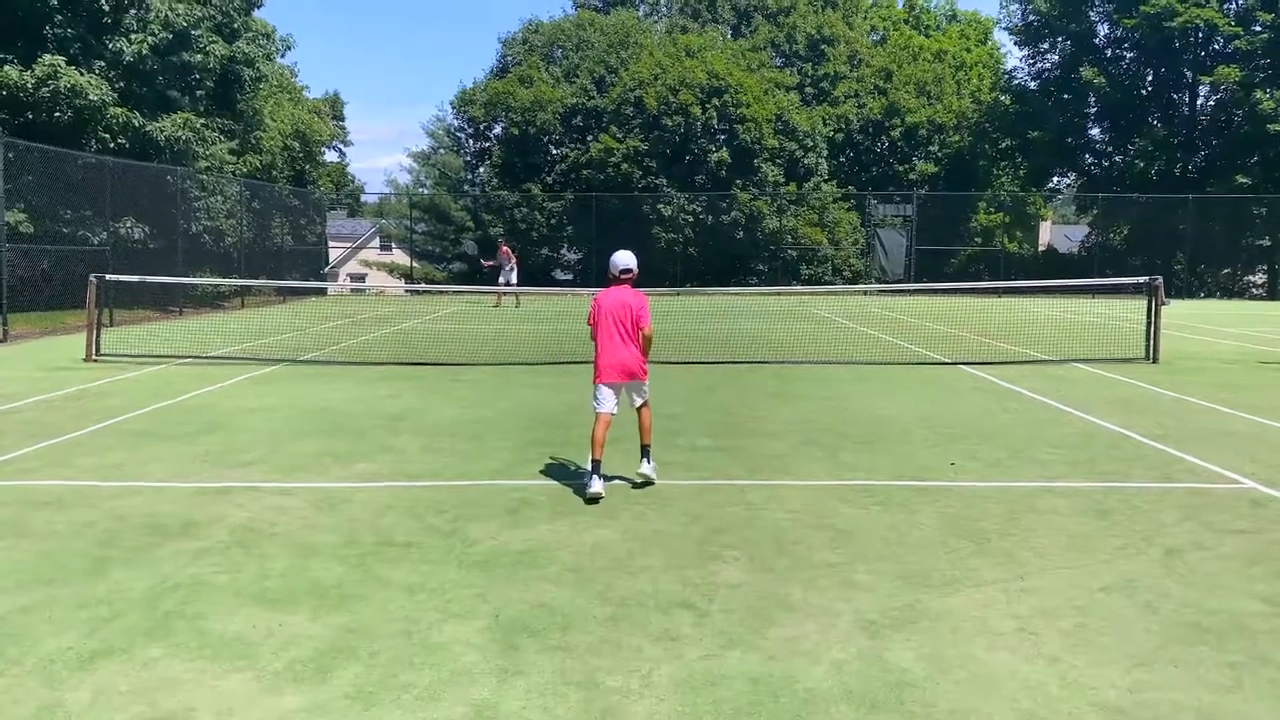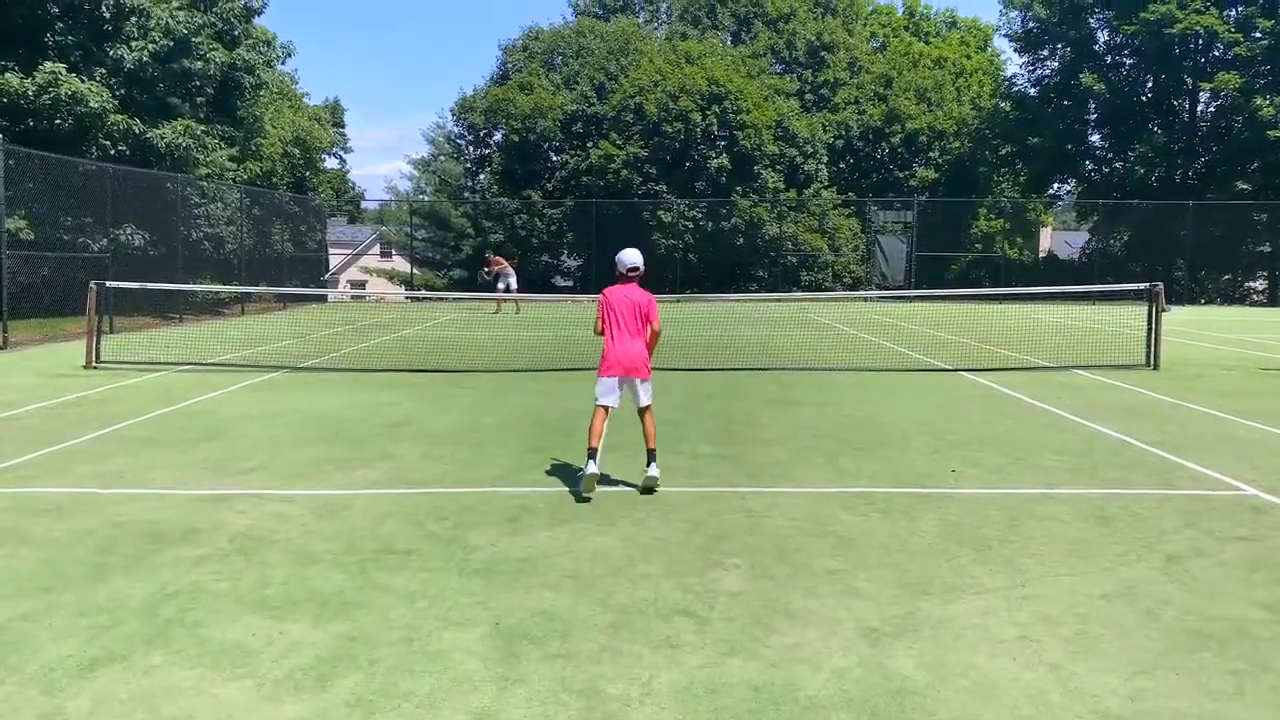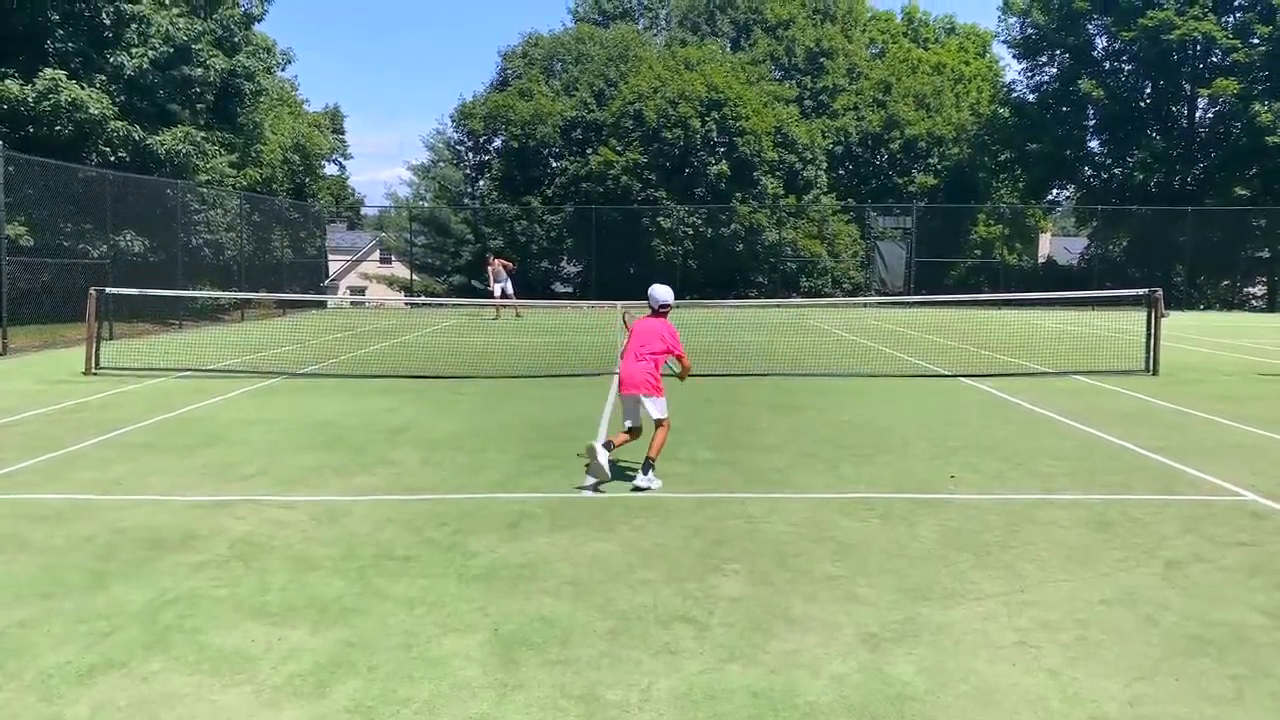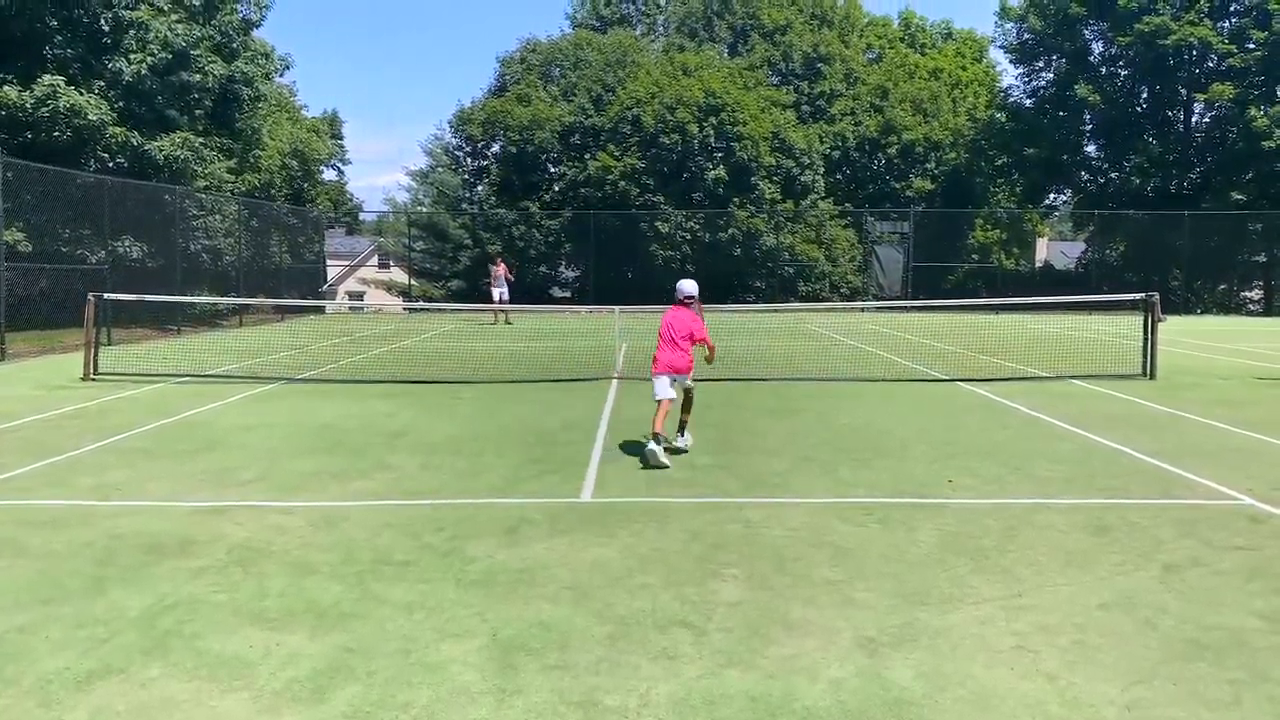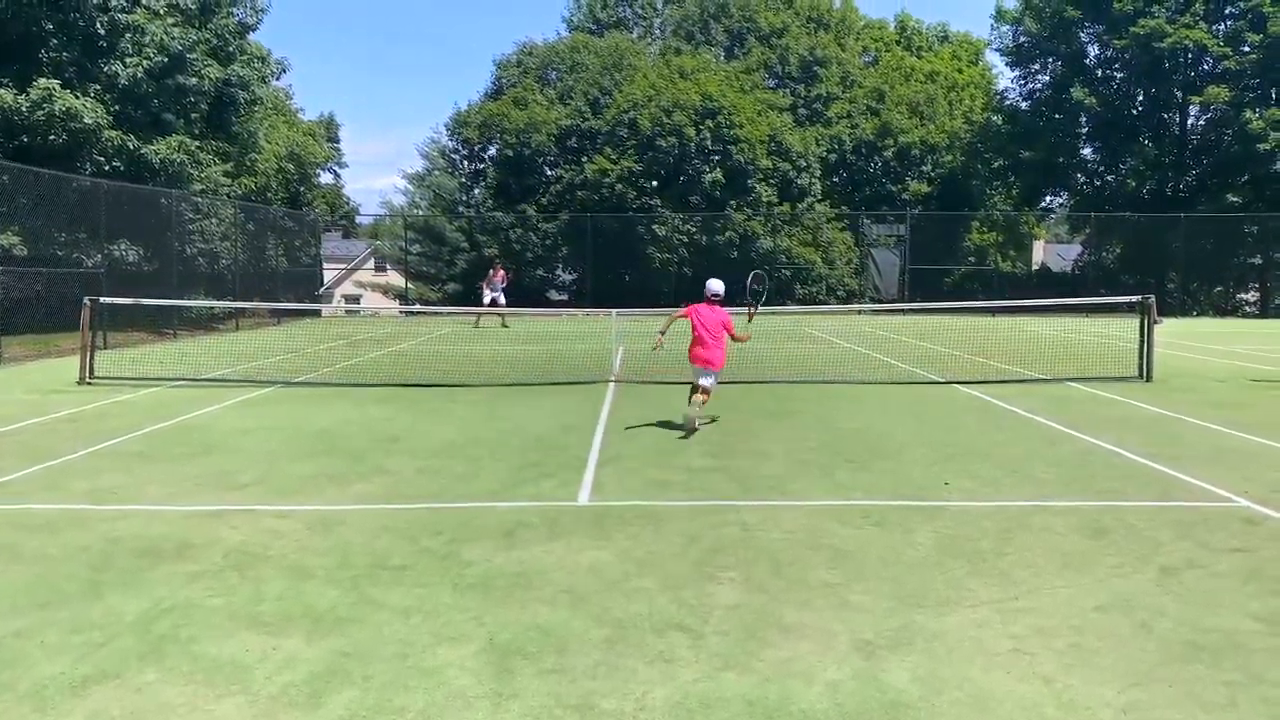
dt=0.4s
person 1, frame 1
left shoulder: (599, 298)
right shoulder: (638, 298)
left elbow: (594, 336)
right elbow: (647, 333)
right wrist: (644, 357)
left hip: (606, 366)
right hip: (633, 365)
left knee: (603, 418)
right knee: (643, 406)
left ankle: (595, 477)
right ankle: (646, 461)
person 1, frame 2
left shoulder: (607, 294)
right shoulder: (647, 297)
left elbow: (598, 330)
right elbow: (656, 329)
right wrist: (648, 353)
left hip: (612, 361)
right hip: (638, 361)
left knee: (601, 410)
right knee: (646, 411)
left ankle: (592, 462)
right ankle: (651, 465)
person 1, frame 3
left shoulder: (637, 324)
right shoulder: (669, 330)
right elbow: (685, 363)
right wrist: (684, 374)
left hip: (626, 379)
right hip: (647, 381)
left knee: (633, 431)
right knee: (662, 425)
left ankle: (603, 447)
right ankle: (645, 474)
person 1, frame 4
left shoulder: (669, 313)
right shoulder: (694, 319)
right elbow: (710, 345)
right wrist: (710, 357)
left hip: (661, 363)
right hip: (682, 364)
left knee: (663, 406)
right knee: (688, 392)
left ankle: (655, 443)
right ankle: (681, 436)
person 1, frame 5
left shoulder: (696, 309)
right shoulder: (724, 315)
left elbow: (674, 315)
right elbow: (735, 338)
left wrist: (661, 334)
right wrist: (745, 337)
left hip: (697, 356)
right hip: (715, 359)
left knee: (696, 386)
right knee: (705, 393)
left ankle: (692, 414)
right ankle: (696, 404)
